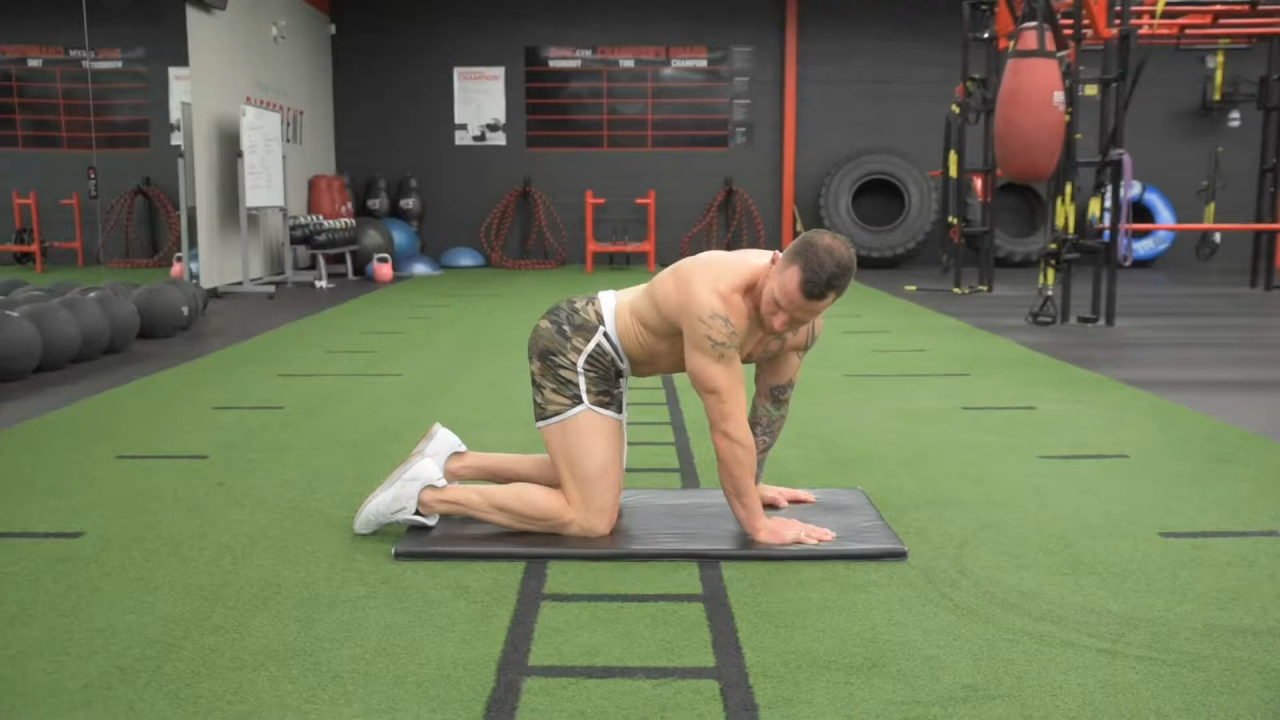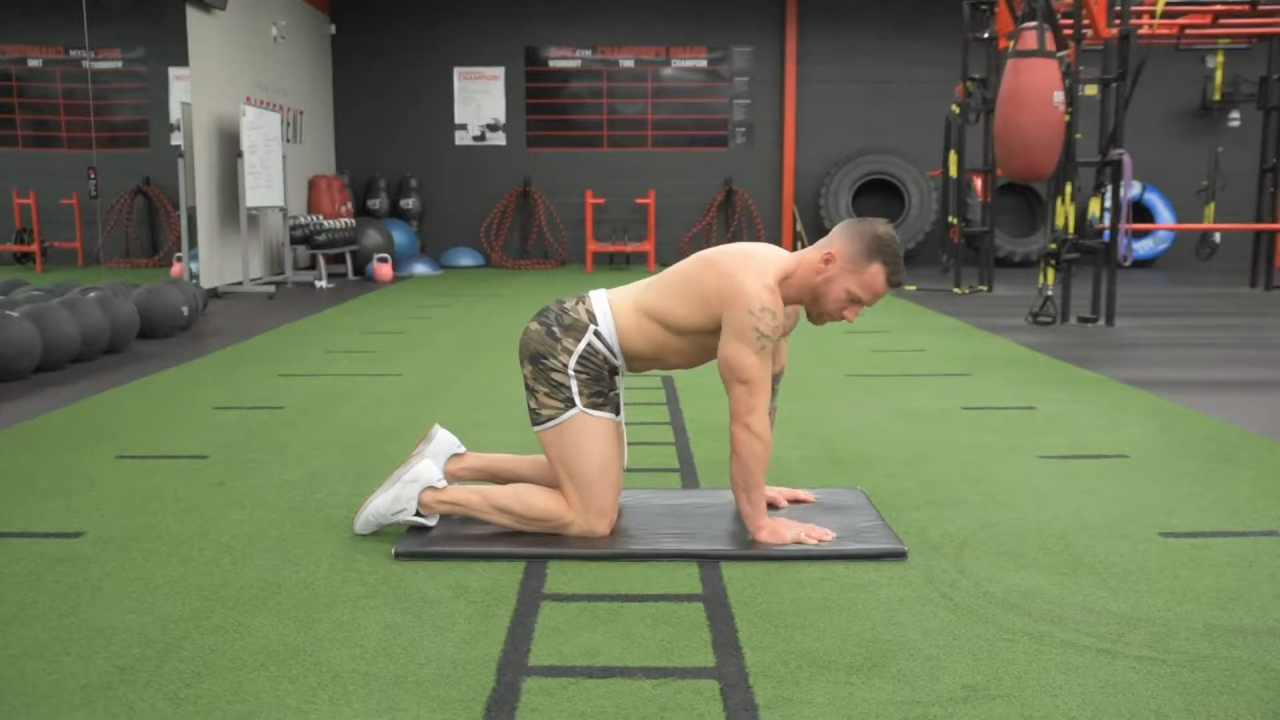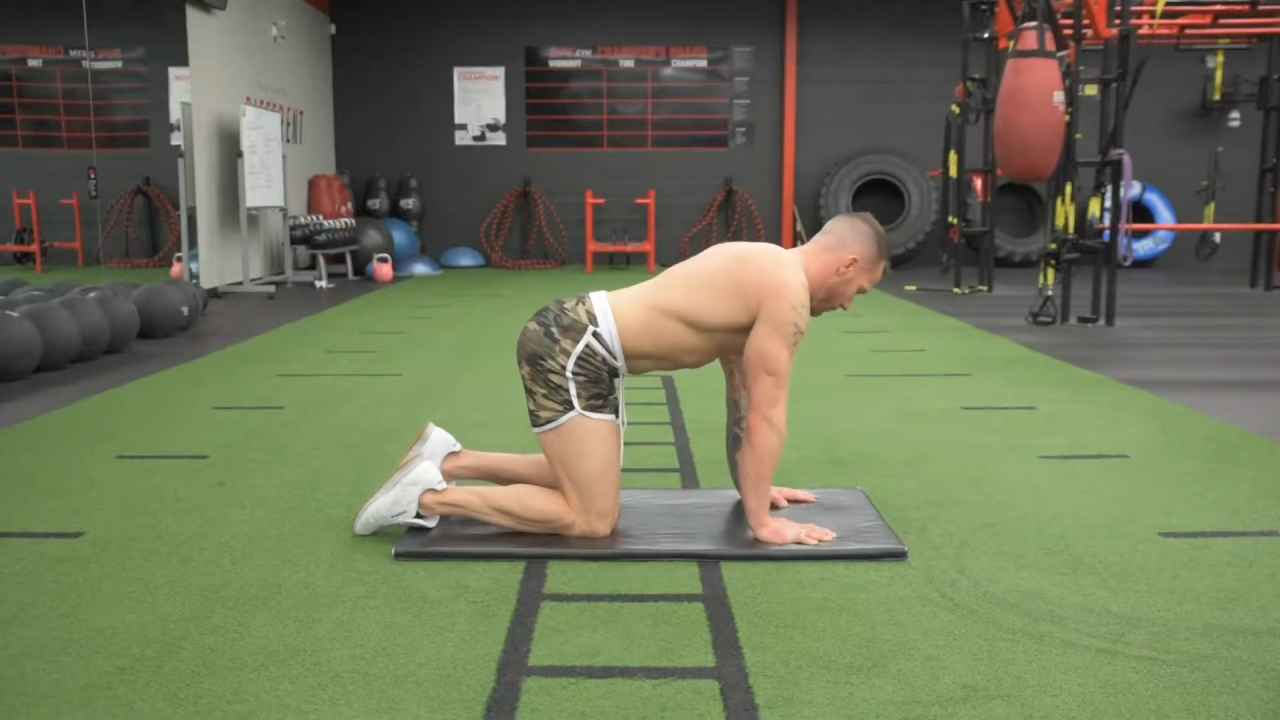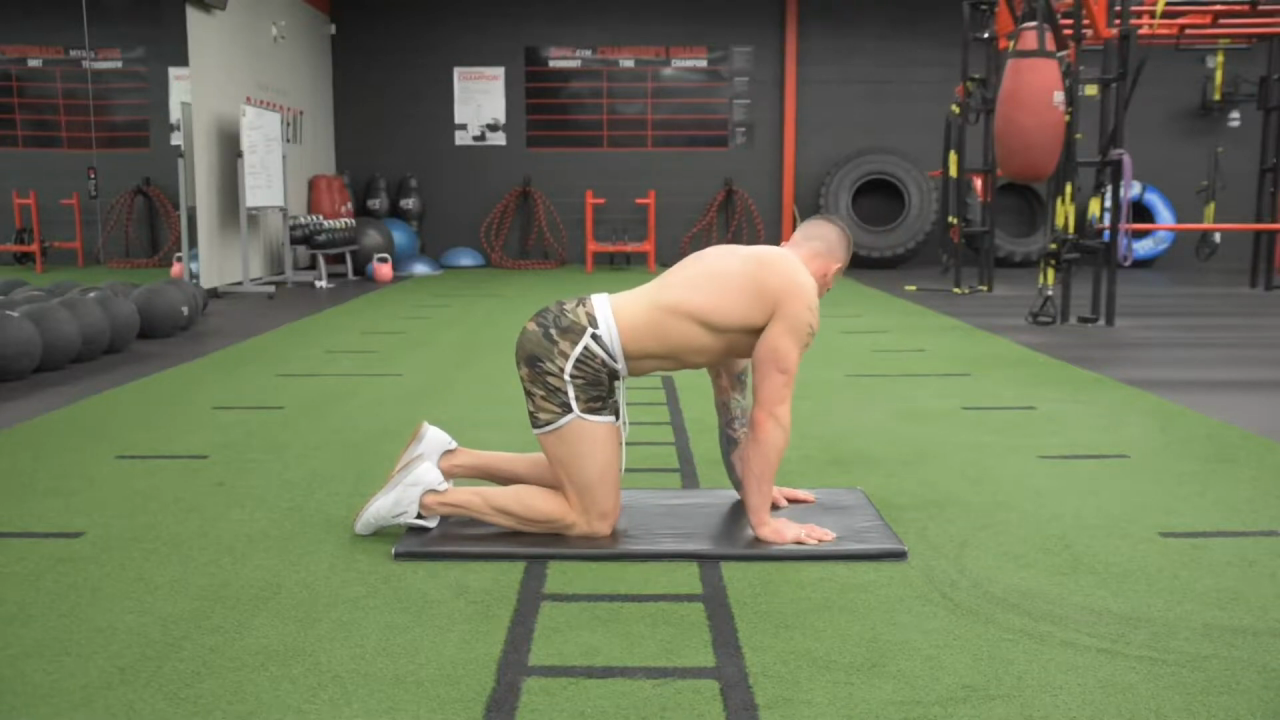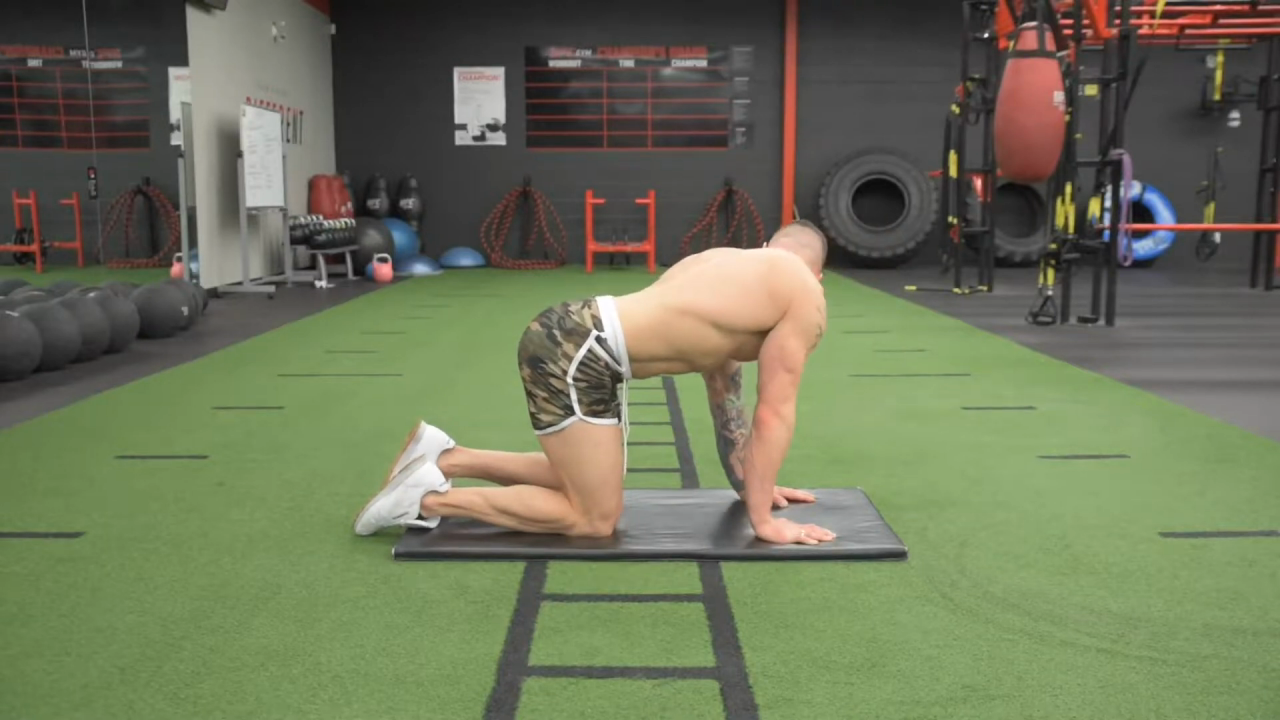
dt=0.4s
person 1, frame 1
left shoulder: (801, 317)
right shoulder: (717, 301)
left elbow: (771, 405)
right elbow: (729, 428)
left wrist: (751, 484)
right wrist: (757, 522)
left hip: (598, 354)
right hip: (573, 347)
left knee: (589, 481)
right knee: (592, 517)
left ankle: (453, 461)
right ankle: (425, 494)
person 1, frame 2
left shoulder: (780, 291)
right shoulder: (757, 295)
left elbow: (764, 397)
right elbow: (748, 421)
left wrist: (753, 487)
right wrist: (759, 522)
left hip: (580, 347)
right hip: (566, 349)
left knee: (587, 481)
right knee: (593, 518)
left ankle: (453, 463)
right ankle: (428, 495)
person 1, frame 3
left shoulder: (761, 271)
right shoulder: (787, 292)
left elbow: (743, 392)
right elbow: (766, 416)
left wrist: (752, 486)
right wrist: (761, 519)
left hip: (575, 341)
right hip: (569, 351)
left knee: (586, 479)
right knee: (593, 518)
left ankle: (448, 460)
right ankle: (427, 496)
person 1, frame 4
left shoulder: (749, 265)
right shoulder: (798, 295)
left elbow: (730, 392)
right elbow: (770, 415)
left wrist: (750, 486)
right wrist: (761, 518)
left hip: (569, 338)
right hip: (571, 354)
left knee: (584, 478)
right knee: (593, 519)
left ankle: (445, 459)
right ankle: (427, 496)
person 1, frame 5
left shoulder: (734, 262)
right shoulder: (806, 297)
left elbow: (725, 394)
right elbow: (775, 413)
left wrist: (751, 485)
right wrist: (762, 517)
left hip: (569, 337)
right hip: (574, 356)
left knee: (583, 478)
right knee: (595, 519)
left ankle: (444, 458)
right ankle: (428, 497)
